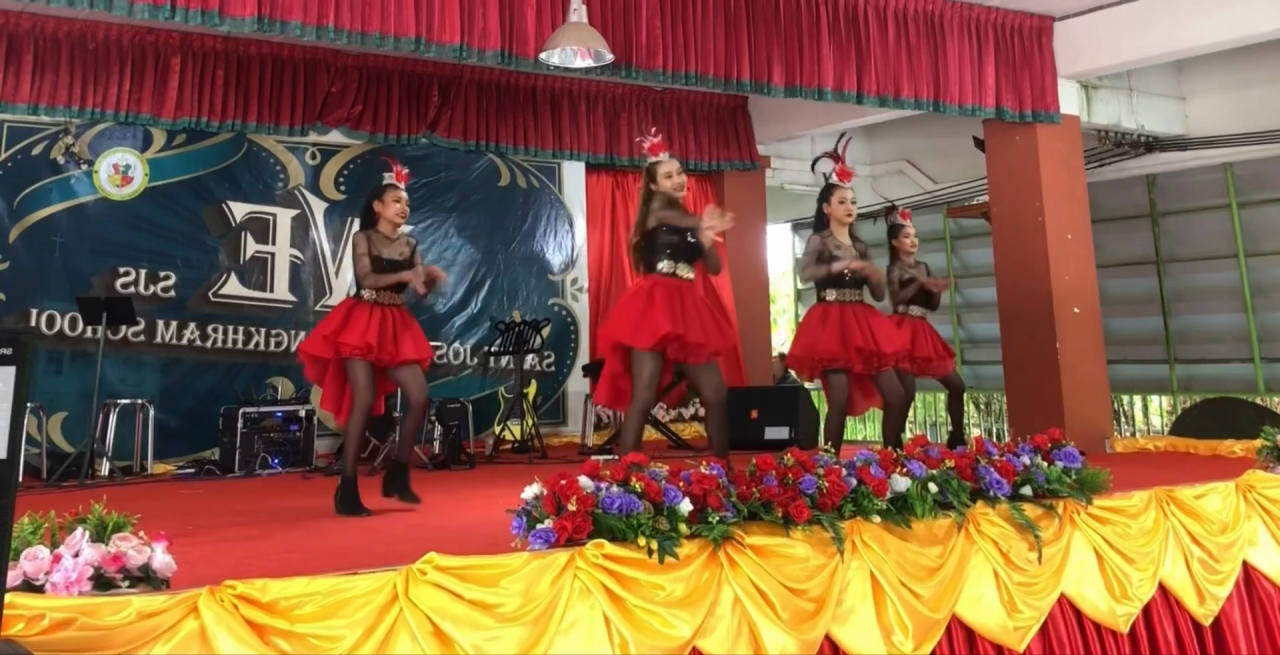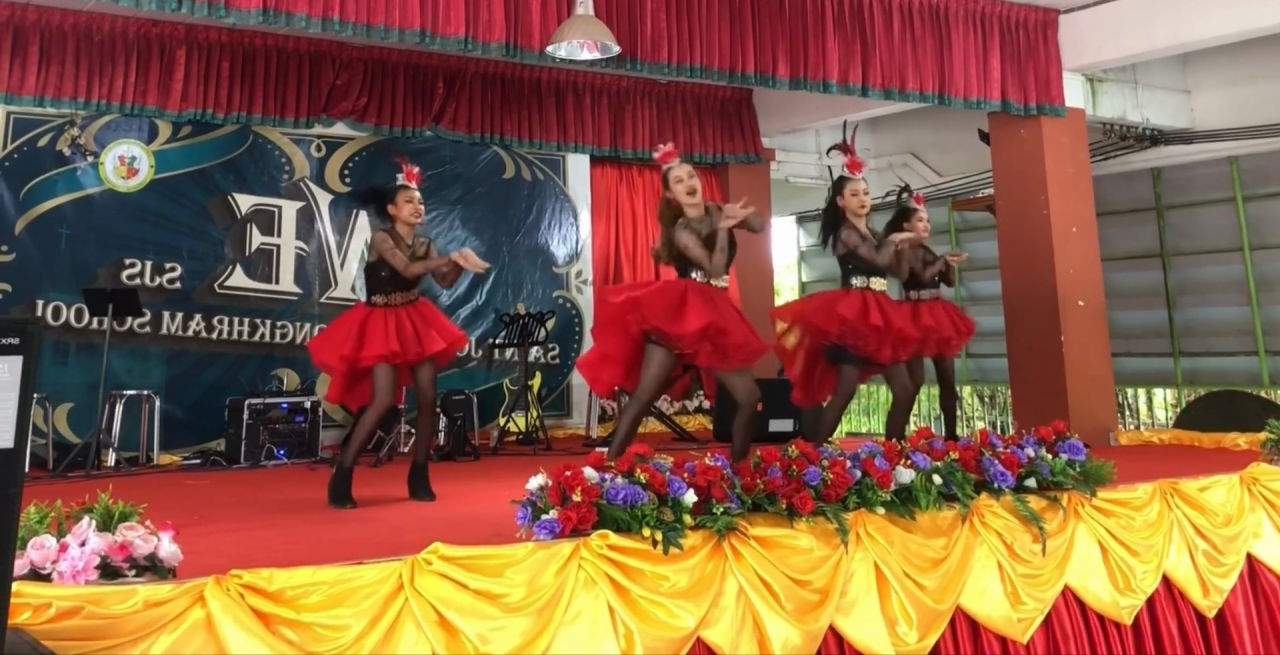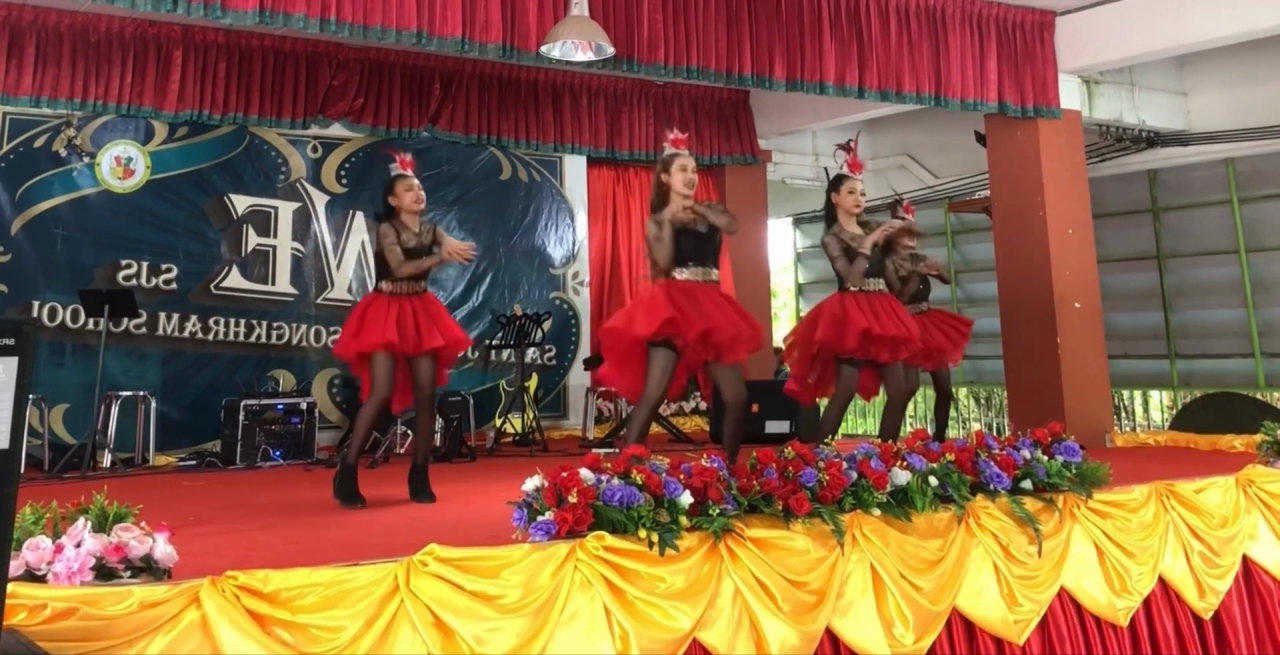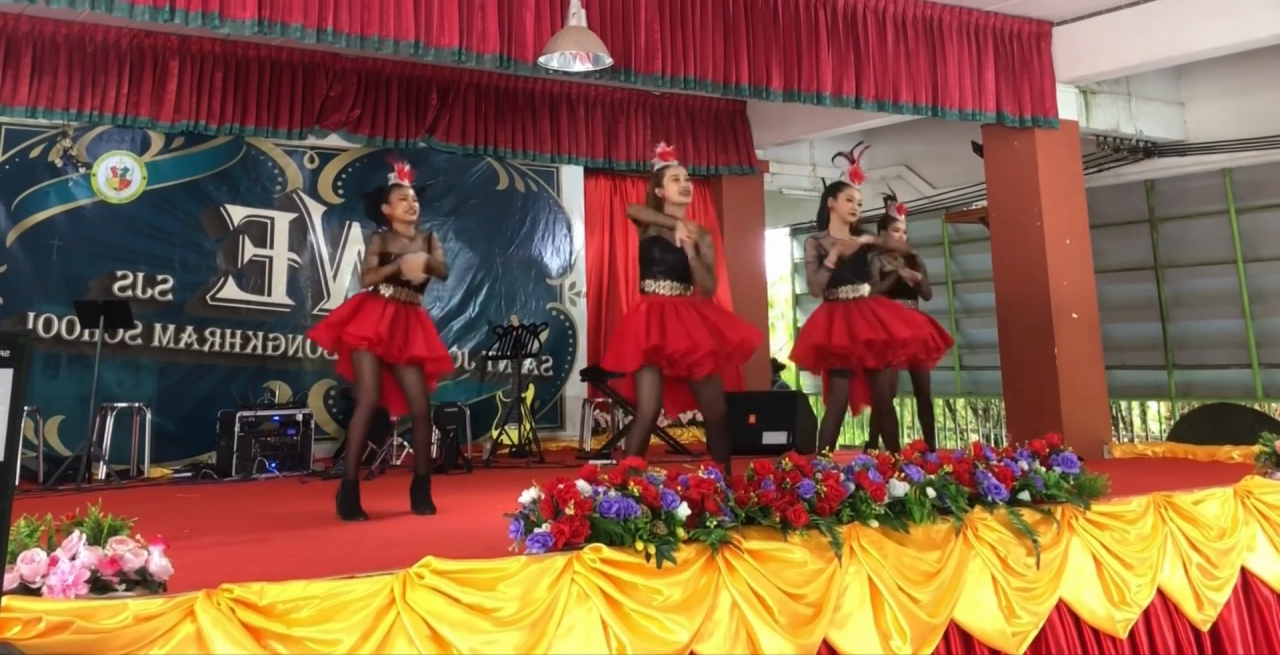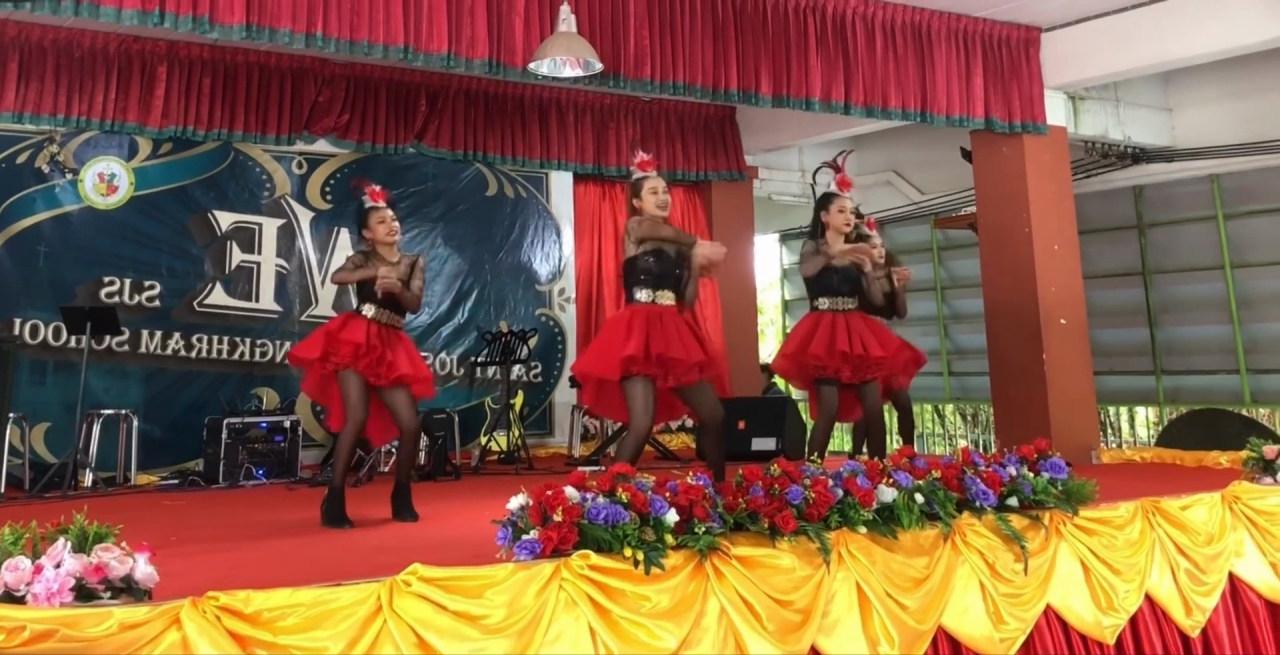
dt=1s
person 1, frame 1
left shoulder: (409, 244)
right shoulder: (363, 238)
left elbow: (418, 290)
right elbow: (366, 279)
left wrist: (431, 276)
right wrist: (405, 275)
left hip: (396, 327)
right hip: (362, 323)
left knee: (419, 398)
right knee: (363, 404)
left ankle: (397, 475)
right ankle: (347, 489)
person 1, frame 2
left shoulder: (424, 244)
right shoulder: (381, 238)
left elbow: (446, 281)
right elbow: (408, 269)
left wrist: (463, 263)
right wrist: (452, 259)
left hip: (414, 322)
right hip: (380, 322)
left knee: (427, 399)
right knee: (382, 401)
left ankle: (417, 476)
right ankle: (342, 475)
person 1, frame 3
left shoulder: (432, 229)
right shoulder: (387, 229)
left elbow: (463, 256)
right elbow: (401, 269)
left wrist: (456, 250)
right wrist: (439, 254)
left hip: (421, 315)
right hip: (387, 315)
left knee: (427, 396)
right knee: (381, 394)
left ankle: (419, 476)
right ankle: (347, 473)
person 1, frame 4
left shoulder: (429, 238)
right shoulder: (380, 240)
left elbow: (443, 272)
right elbow: (367, 278)
left wrist: (424, 260)
right wrist: (397, 265)
left hip: (409, 326)
right hip: (373, 321)
left knee: (420, 408)
right knee: (370, 401)
left ankle: (421, 489)
right ankle: (348, 489)
person 1, frame 5
left shoulder: (413, 262)
right shoulder: (363, 259)
left elbow: (416, 305)
right elbow: (337, 277)
left wrist: (393, 285)
right wrist: (374, 275)
left hip: (392, 348)
right hip: (355, 339)
left knee: (410, 425)
right knee: (356, 419)
left ankle: (401, 496)
right ankle: (334, 498)
person 2, frame 1
left shoulder: (691, 221)
right shoulder: (656, 206)
left elbow: (714, 267)
right elbow: (673, 217)
left wrist: (707, 238)
right wrist: (703, 224)
left hip: (687, 309)
right hip: (654, 306)
left knee: (716, 396)
right knee: (643, 400)
person 2, frame 2
left shoulder: (717, 212)
right shoulder: (680, 230)
left elbow: (759, 225)
right elbow: (714, 269)
left wrist: (738, 215)
right wrist: (723, 228)
left hip: (715, 316)
right hip: (679, 308)
left knee: (749, 397)
right knee: (644, 395)
person 2, frame 3
left shoulder: (708, 209)
right shoulder: (657, 221)
left elbow: (732, 225)
right elbow: (662, 263)
left wrist: (694, 210)
right wrist: (668, 220)
left hip: (711, 309)
right hip: (672, 307)
left knee: (736, 399)
right knee: (652, 396)
person 2, frame 4
left shoulder: (699, 235)
right shoulder: (650, 220)
left elbow: (707, 290)
right elbow: (632, 210)
left wrist: (692, 250)
right wrist: (672, 224)
left hip: (691, 323)
right hip: (651, 322)
left knee: (715, 412)
right knee: (647, 413)
person 2, frame 5
left shoulder: (676, 244)
right shoulder: (634, 228)
left elbow: (687, 301)
right elbow: (657, 226)
left wrist: (699, 263)
right wrist: (694, 244)
left hip: (674, 332)
right hip: (638, 333)
left knee: (714, 417)
right knee: (642, 425)
person 3, frame 1
left shoulder: (860, 245)
right shoulder: (818, 241)
left elbow: (880, 295)
right elbow: (804, 274)
left wrist: (876, 274)
right wrist: (841, 265)
left hip: (864, 324)
right hip: (831, 326)
left knee: (896, 399)
right knee: (840, 401)
person 3, frame 2
left shoulder: (873, 234)
right shoulder: (845, 233)
left elbow: (891, 271)
right elbow: (880, 259)
left wrist: (897, 244)
right wrist: (897, 240)
left hip: (879, 313)
right hip: (851, 311)
left knee: (904, 391)
right knee: (844, 391)
person 3, frame 3
left shoulder: (868, 227)
right shoulder: (831, 237)
right elbow: (853, 278)
left wrist: (893, 225)
right wrist: (868, 245)
left hip: (881, 314)
right hip: (851, 313)
left knee: (900, 391)
right knee: (844, 391)
person 3, frame 4
left shoulder: (864, 239)
right shoulder: (815, 243)
left elbow: (903, 248)
right elbow: (814, 288)
left wrist: (871, 241)
right wrist: (833, 254)
left hip: (872, 318)
right hip: (837, 321)
left knee: (883, 399)
right knee: (838, 401)
person 3, frame 5
left shoulder: (855, 256)
right shoulder: (812, 247)
left elbow: (877, 300)
right elbow: (807, 271)
left wrist: (866, 266)
right wrist: (844, 249)
left hip: (856, 333)
right hip: (823, 333)
left knee: (874, 408)
right knee: (828, 411)
person 4, frame 1
left shoulder: (924, 267)
right shoulder: (894, 268)
left elbow: (933, 306)
right elbow: (895, 299)
left wrist: (937, 291)
right wrist: (920, 286)
left hip: (923, 332)
right hip: (901, 333)
left knee: (957, 386)
right knee: (906, 394)
left ankle: (957, 439)
person 4, frame 2
left shoulder: (928, 250)
right shoulder: (904, 250)
left elbow: (950, 282)
right elbow: (924, 275)
left wrist: (950, 264)
right wrist: (943, 260)
left hip: (938, 314)
right hip: (915, 314)
left knee: (948, 379)
right knee: (916, 379)
left ankle: (950, 433)
person 4, frame 3
left shoulder: (921, 259)
right shoulder: (889, 263)
left elbow: (947, 280)
right elbow: (901, 295)
left wrist: (937, 268)
right wrist: (919, 273)
left hip: (931, 324)
left knee: (944, 388)
right knee: (909, 388)
left ankle: (940, 438)
person 4, frame 4
left shoulder: (913, 261)
right shoulder: (878, 261)
left elbow: (927, 295)
right elbow: (874, 291)
left wrist: (918, 279)
right wrist: (897, 274)
left knee: (924, 392)
right knee: (888, 390)
left ankle: (930, 447)
right ankle: (872, 448)
person 4, frame 5
left shoulder: (891, 275)
left elbow: (901, 313)
left wrist: (899, 288)
right wrist: (888, 278)
left hip: (888, 345)
left knee: (903, 405)
right ankle: (856, 457)
